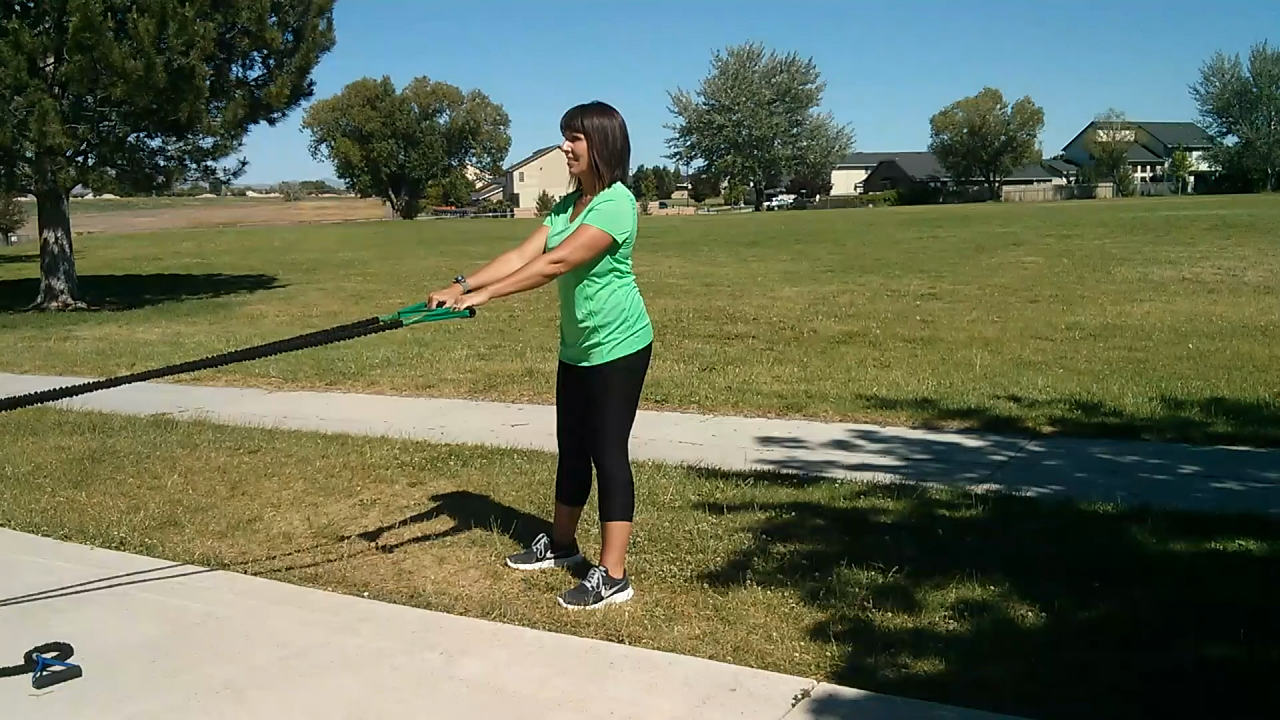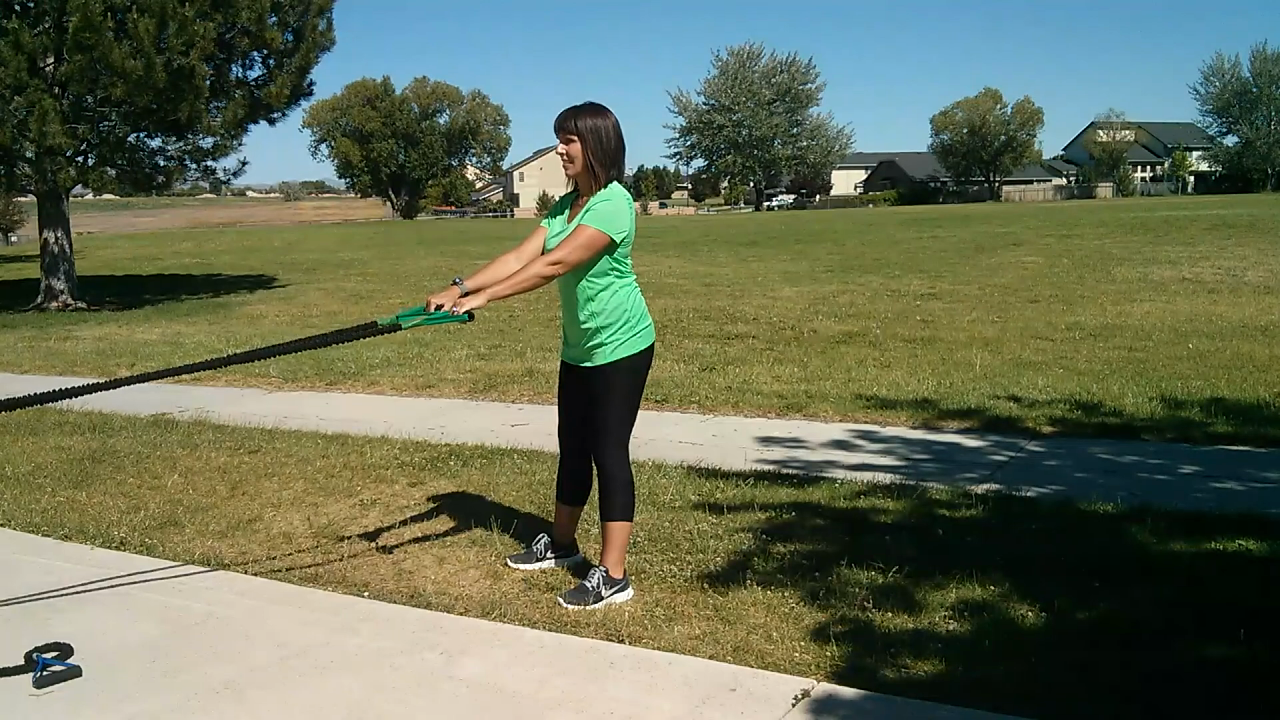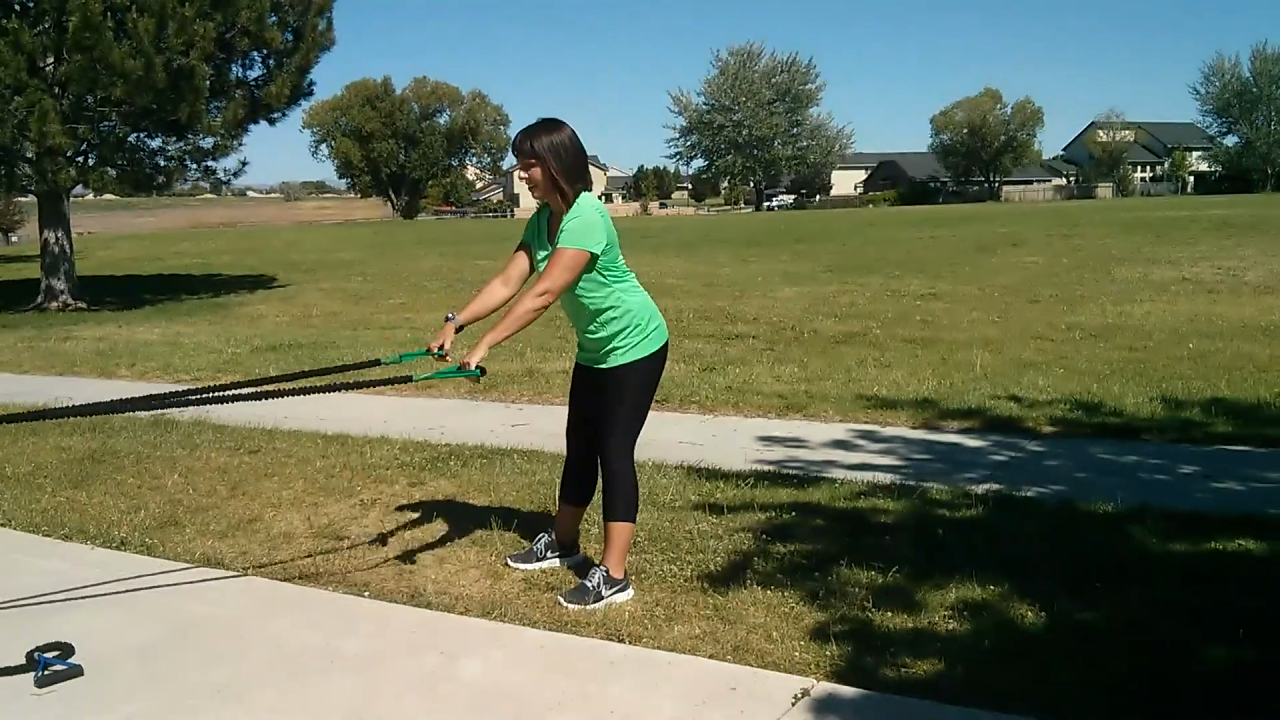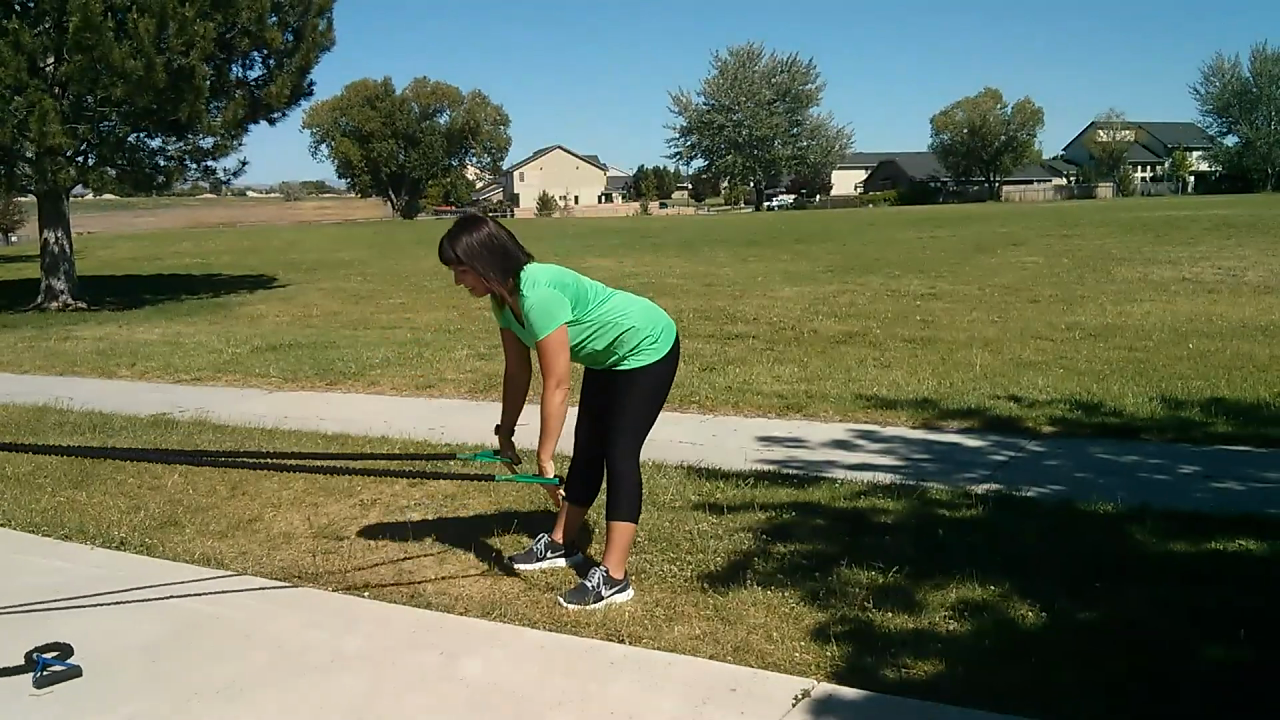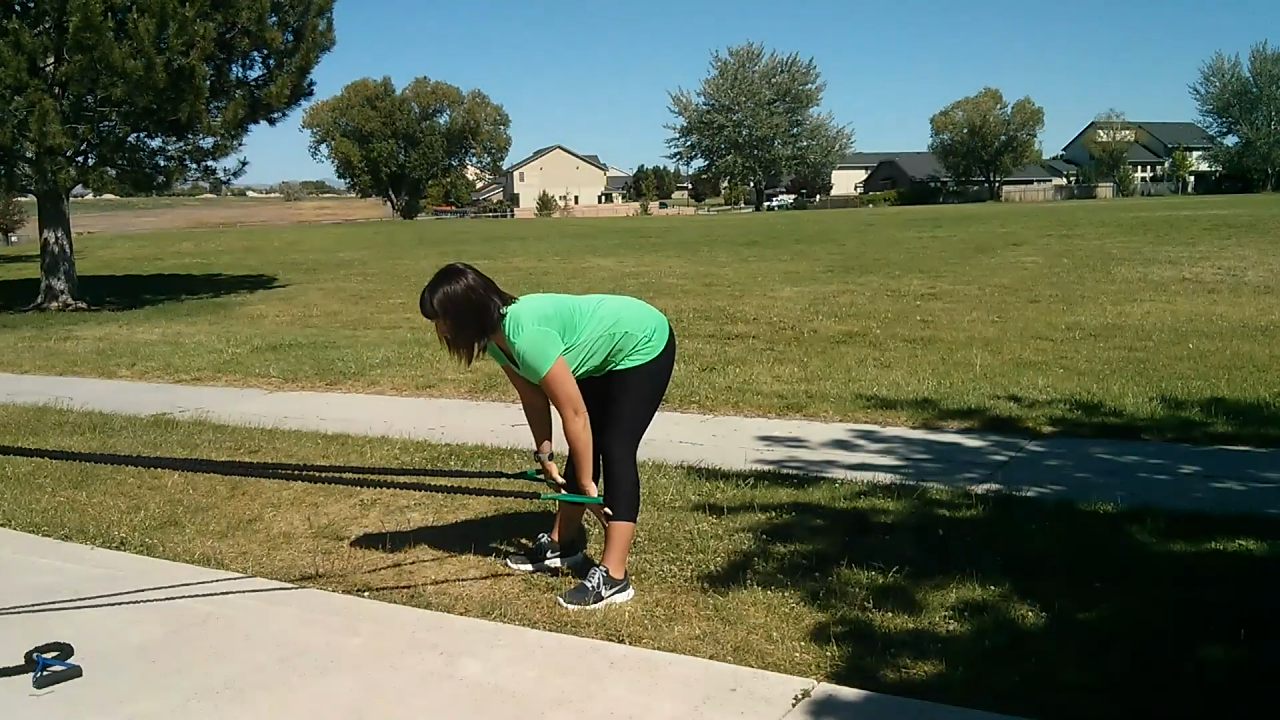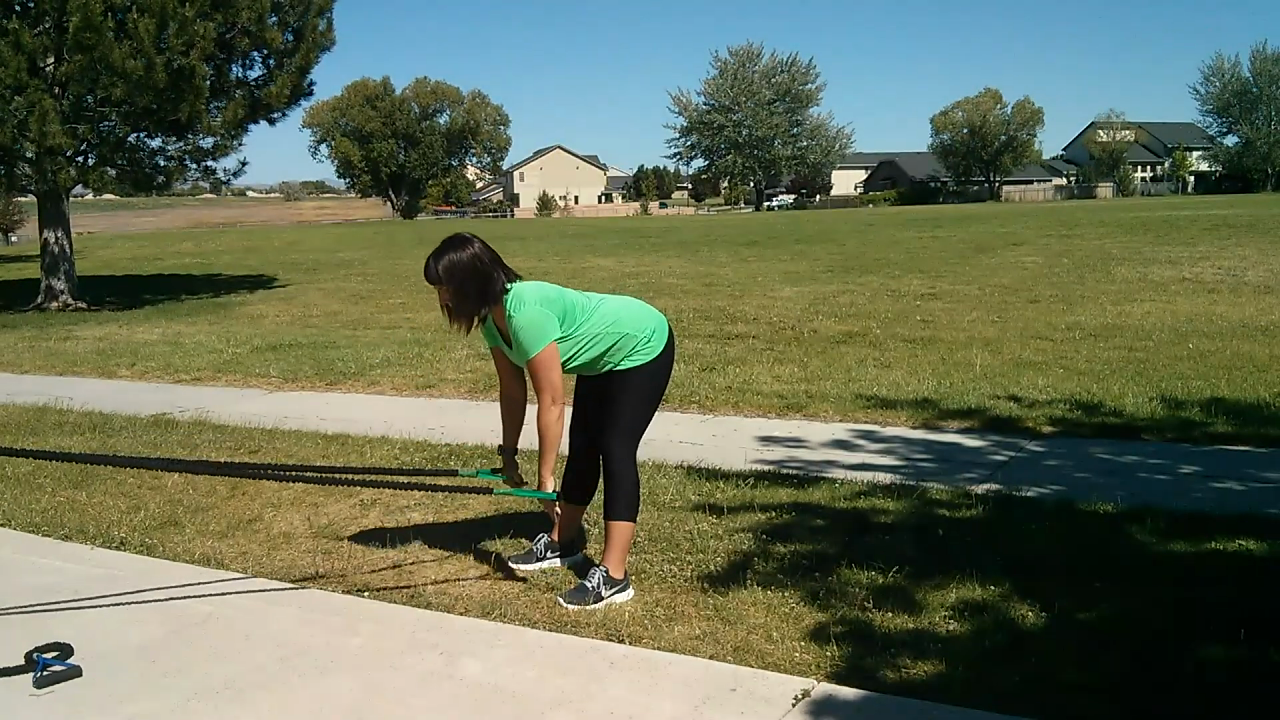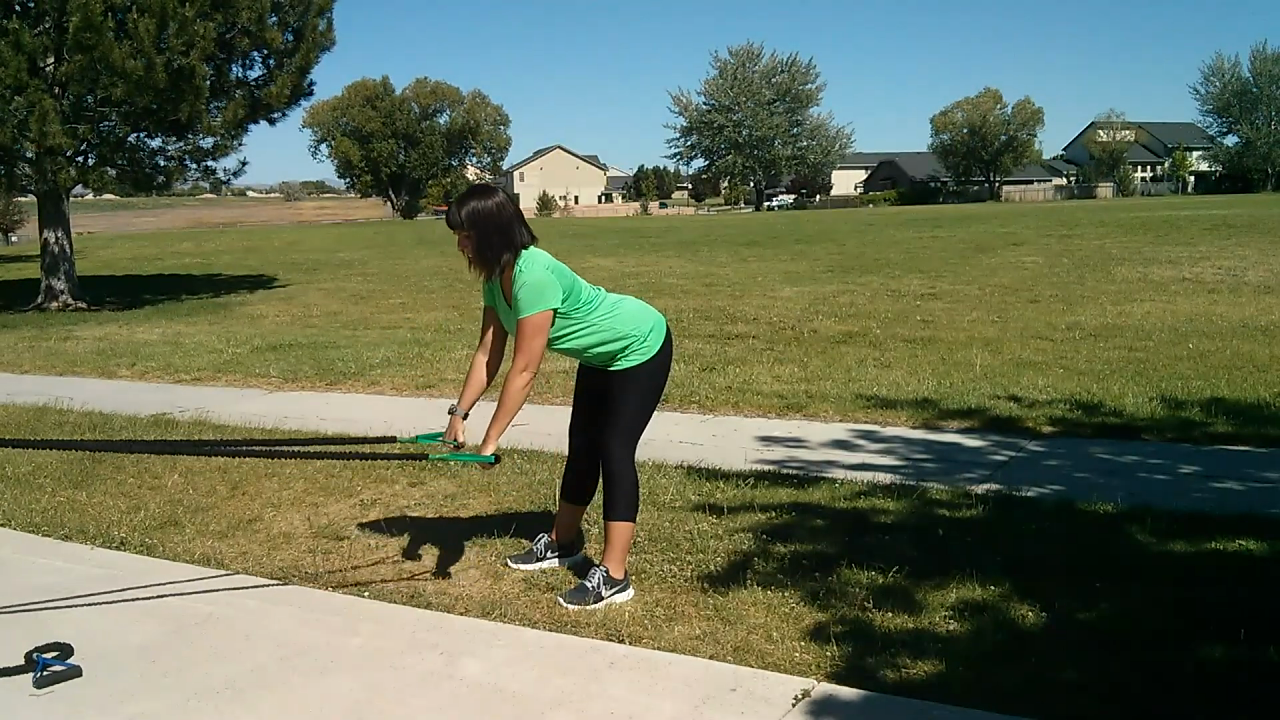
dt=0.5s
person 1, frame 1
left shoulder: (616, 203)
right shoulder: (567, 203)
left elbow: (557, 262)
right elbow: (523, 254)
left wrist: (485, 293)
right wrist: (461, 284)
left hip: (617, 348)
right hip: (577, 348)
left knee: (607, 452)
right knee: (572, 448)
left ankle: (612, 576)
right ankle: (561, 543)
person 1, frame 2
left shoulder: (613, 203)
right shoulder: (566, 204)
left elbow: (554, 264)
right elbow: (520, 256)
left wrist: (483, 297)
right wrist: (458, 288)
left hip: (619, 349)
right hip: (580, 349)
left knee: (608, 452)
right knee: (573, 448)
left ankle: (613, 576)
right ankle: (561, 543)
person 1, frame 3
left shoulder: (586, 216)
right shoulder: (542, 219)
left elbow: (544, 293)
right elbow: (508, 281)
left wrist: (485, 345)
right wrist: (455, 322)
left hip: (633, 348)
right hip: (595, 351)
left knee: (613, 452)
right knee: (579, 448)
left ankle: (613, 576)
right ankle: (562, 543)
person 1, frame 4
left shoulder: (539, 294)
right shoulder: (504, 297)
left elbow: (556, 388)
right elbow: (518, 371)
left wrist: (545, 459)
right wrist: (505, 432)
left hip: (646, 348)
right hip: (607, 355)
left knee: (620, 451)
right knee: (587, 447)
left ankle: (614, 577)
right ankle: (561, 542)
person 1, frame 5
left shoulder: (526, 336)
right shoulder: (496, 333)
left elbow: (575, 416)
right elbow: (534, 398)
left wrist: (587, 483)
right wrist: (545, 456)
left hip: (643, 345)
right hip: (605, 352)
left knee: (615, 449)
right knee: (585, 446)
left ankle: (613, 577)
right ankle: (563, 542)
person 1, frame 6
left shoulder: (525, 313)
right shoulder: (491, 315)
left elbow: (551, 404)
right elbow: (512, 389)
left wrist: (544, 477)
right wrist: (507, 452)
left hip: (642, 348)
right hip: (602, 357)
left knee: (615, 451)
right knee: (582, 446)
left ankle: (613, 577)
right ankle: (563, 541)
person 1, frame 7
left shoulder: (534, 277)
right shoulder: (496, 278)
left elbow: (524, 371)
right elbow: (488, 355)
left wrist: (491, 440)
right wrist: (459, 413)
left hip: (639, 348)
right hip: (601, 356)
left knee: (614, 451)
right knee: (582, 446)
left ankle: (614, 577)
right ankle: (563, 542)
